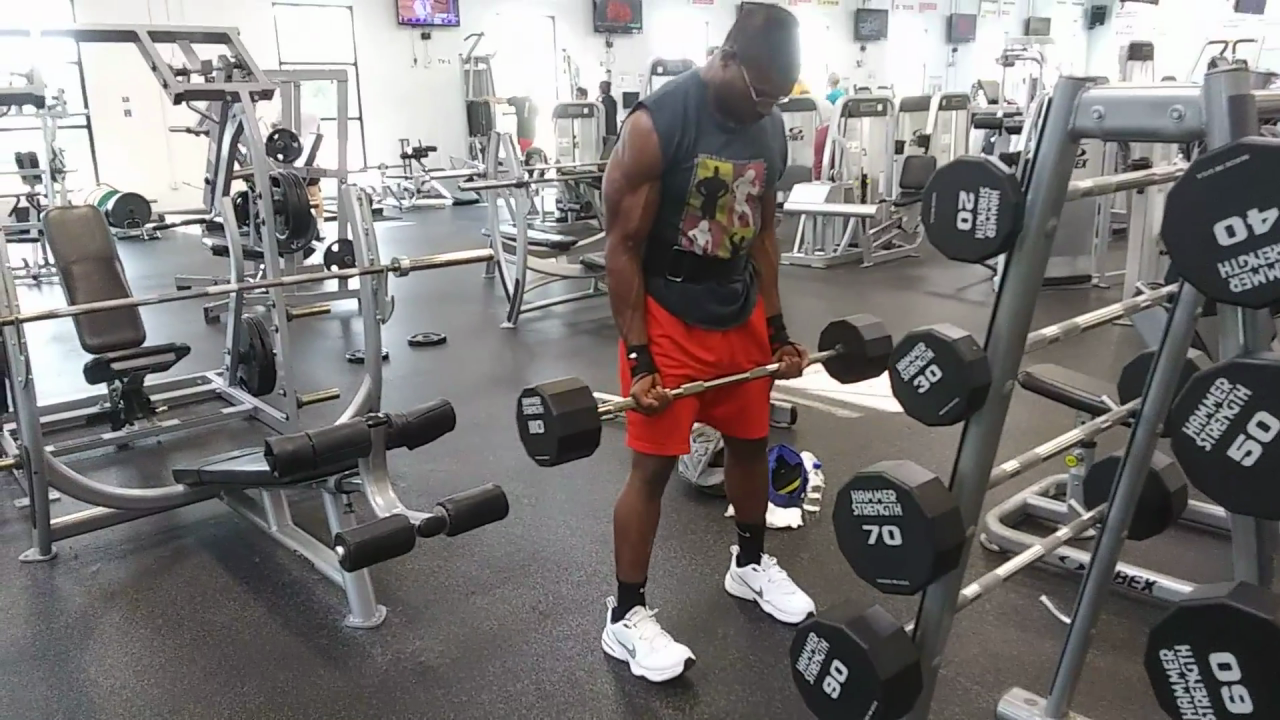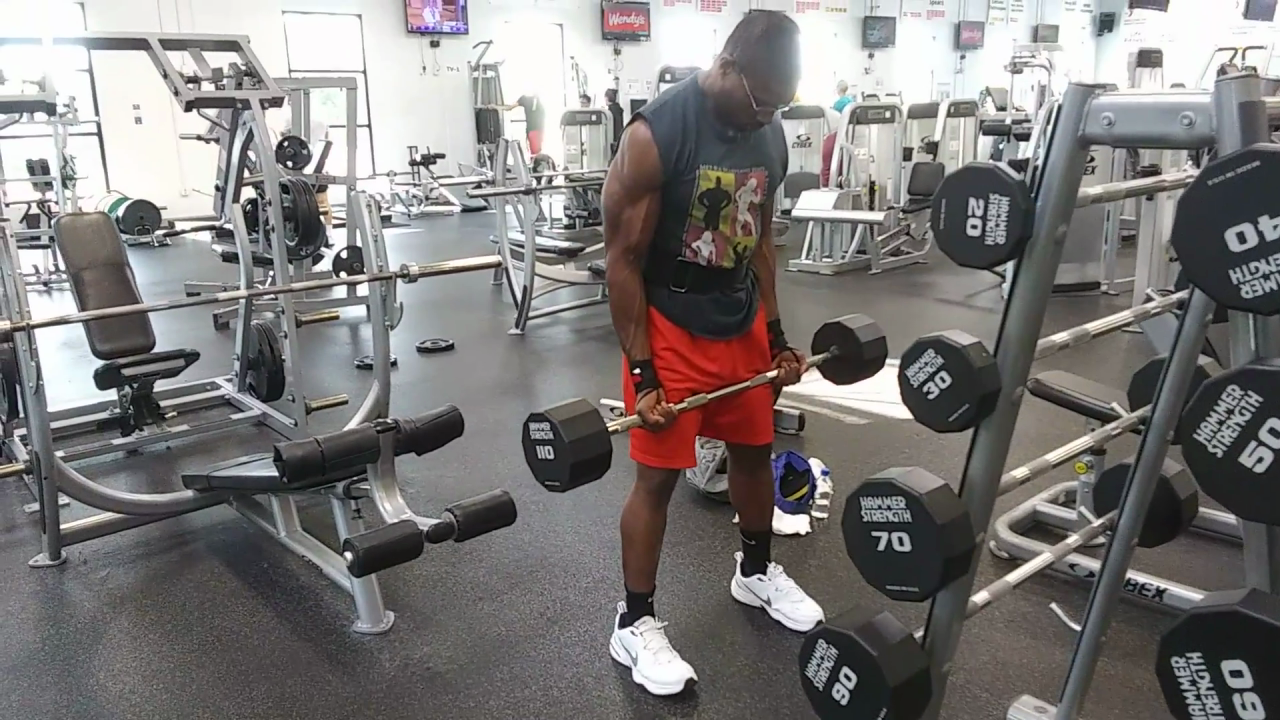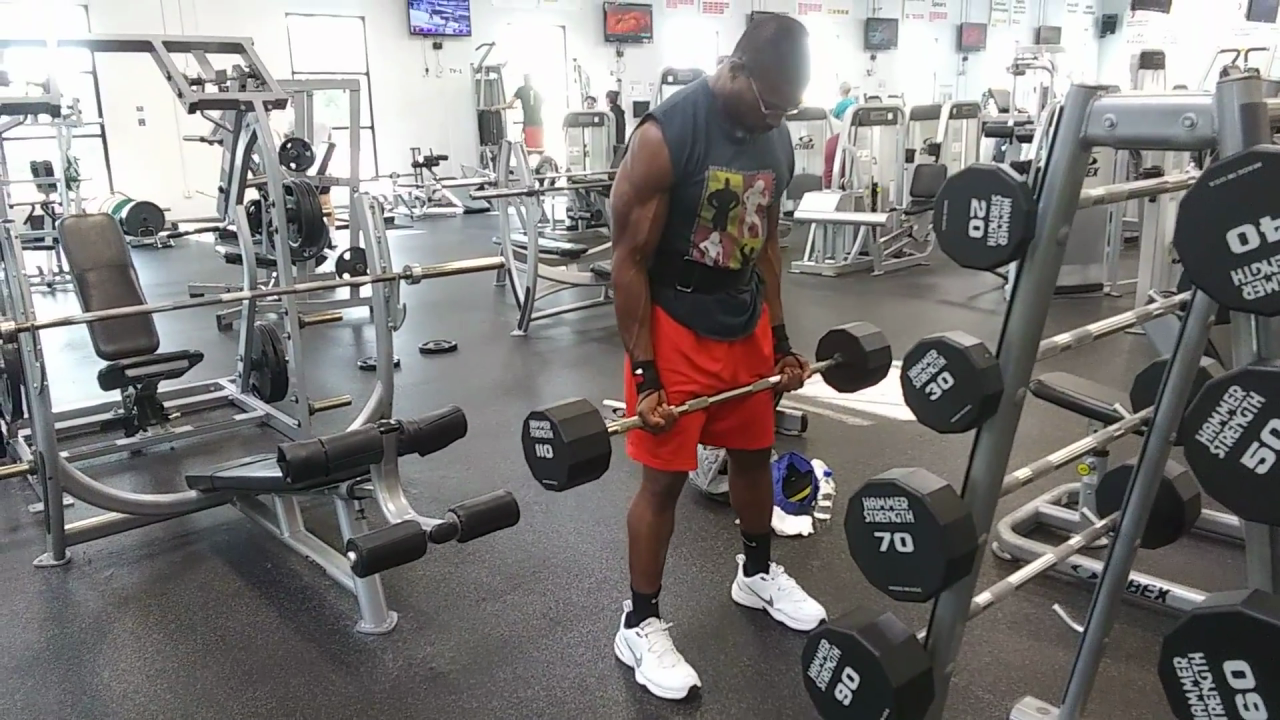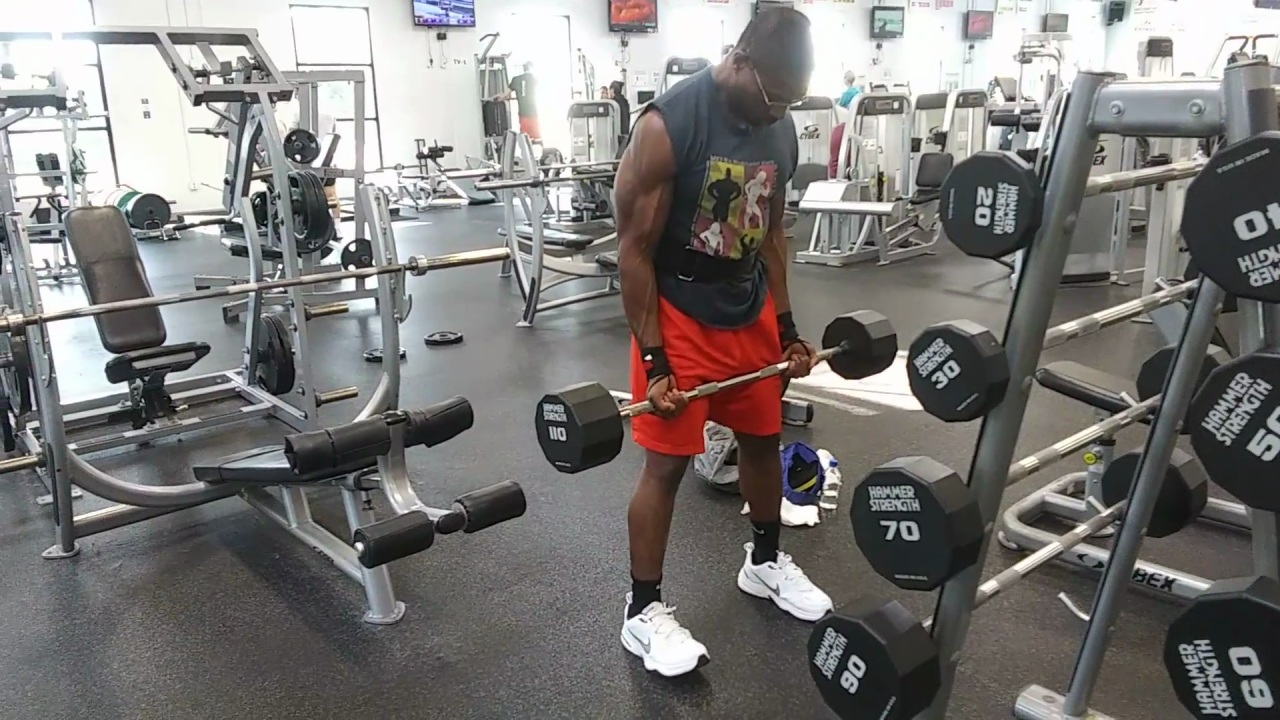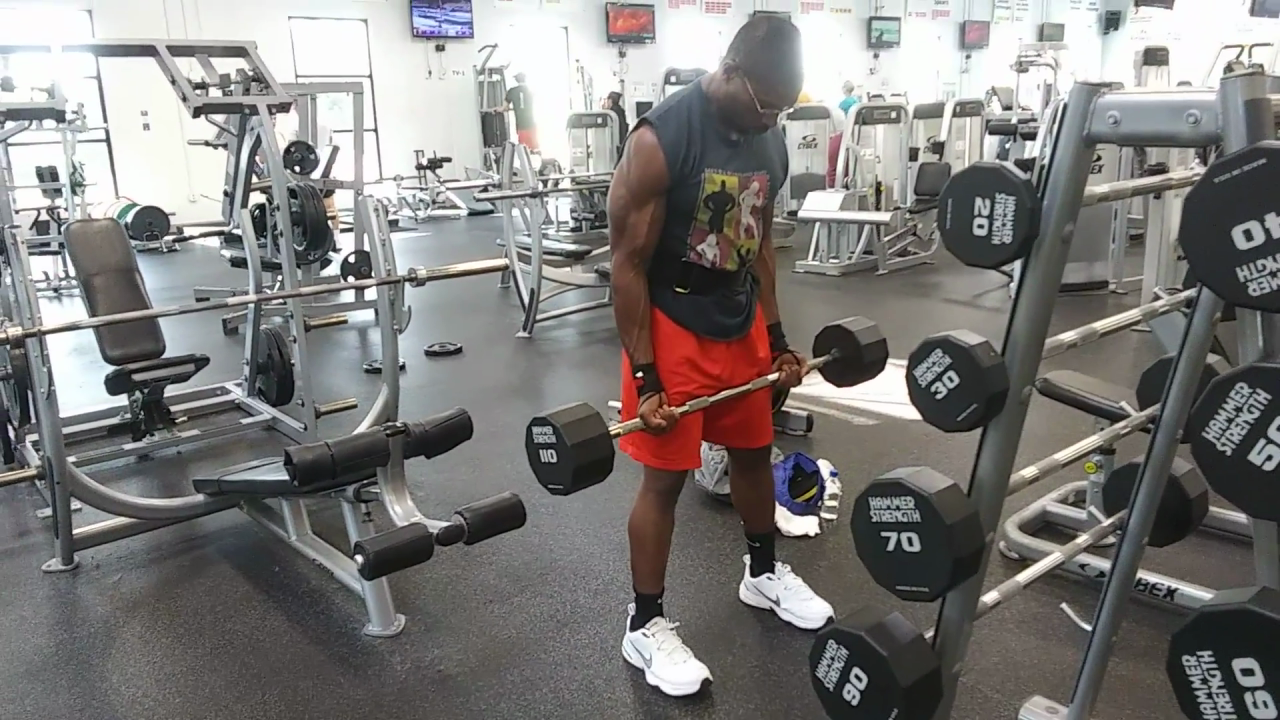
dt=0.5s
person 1, frame 1
left shoulder: (771, 130)
right shoulder: (656, 124)
right elbow: (623, 247)
left wrist: (777, 330)
right wrist: (639, 358)
left hip: (740, 315)
right hip: (668, 318)
left knee: (751, 444)
right knee: (653, 465)
left ankle: (750, 563)
right ankle: (626, 616)
person 1, frame 2
left shoulder: (769, 136)
right shoulder: (655, 134)
right elbow: (623, 261)
left wrist: (776, 335)
right wrist: (642, 373)
left hip: (742, 323)
right hip: (670, 327)
left knee: (756, 450)
right knee: (658, 474)
left ankle: (756, 571)
right ankle: (634, 624)
person 1, frame 3
left shoulder: (776, 139)
right shoulder: (664, 136)
right elbow: (629, 261)
left wrist: (779, 339)
right wrist: (644, 374)
left hip: (746, 324)
right hip: (675, 328)
left knee: (755, 453)
right knee: (664, 476)
left ankle: (757, 572)
right ankle: (640, 624)
person 1, frame 4
left shoulder: (779, 131)
right shoulder: (667, 126)
right elbow: (635, 251)
left wrist: (786, 328)
right wrist: (653, 361)
left hip: (750, 311)
right hip: (679, 315)
left knee: (763, 440)
right knee: (666, 463)
left ankle: (765, 561)
right ankle: (643, 611)
person 1, frame 5
left shoulder: (769, 140)
right shoulder: (660, 139)
right elbow: (628, 266)
left wrist: (776, 338)
right wrist: (645, 378)
left hip: (741, 322)
right hip: (672, 327)
left knee: (754, 452)
right knee: (665, 477)
left ankle: (763, 572)
right ankle: (646, 625)
